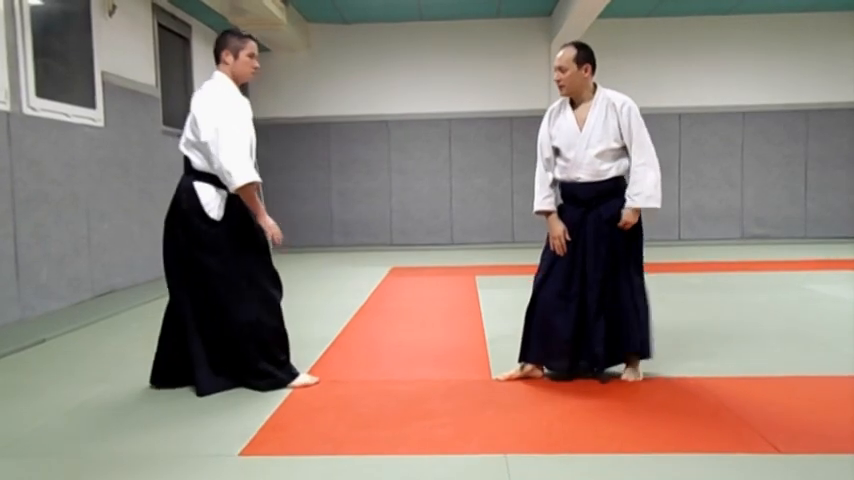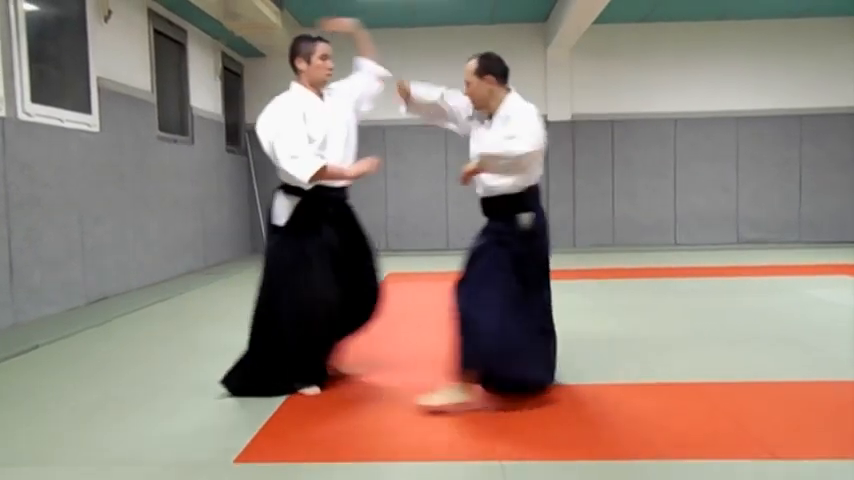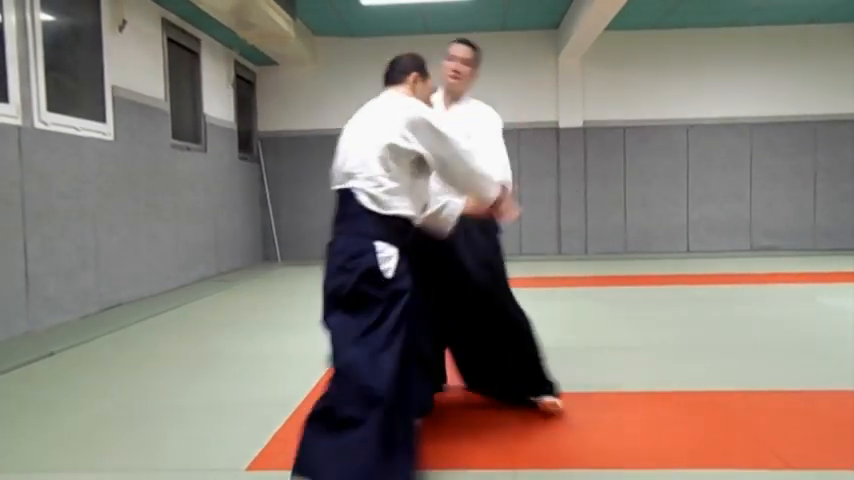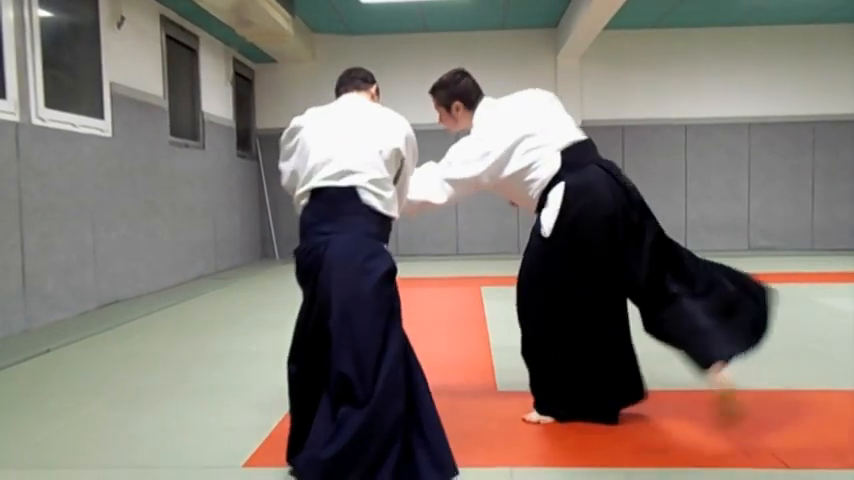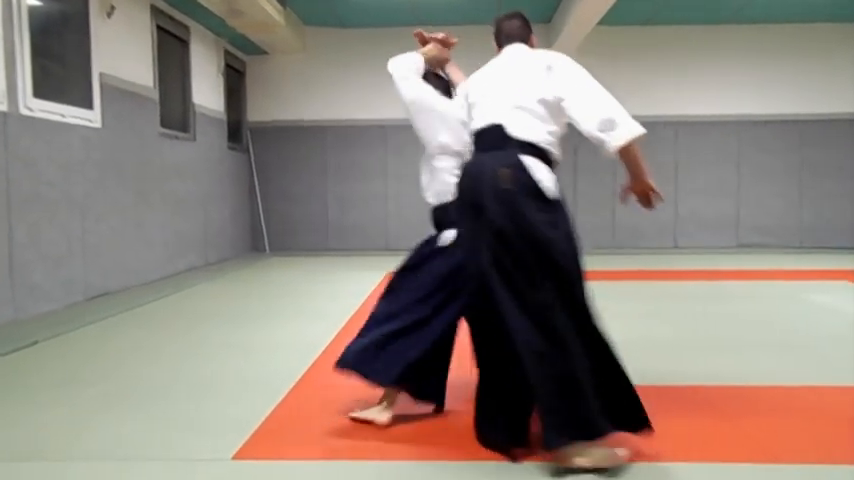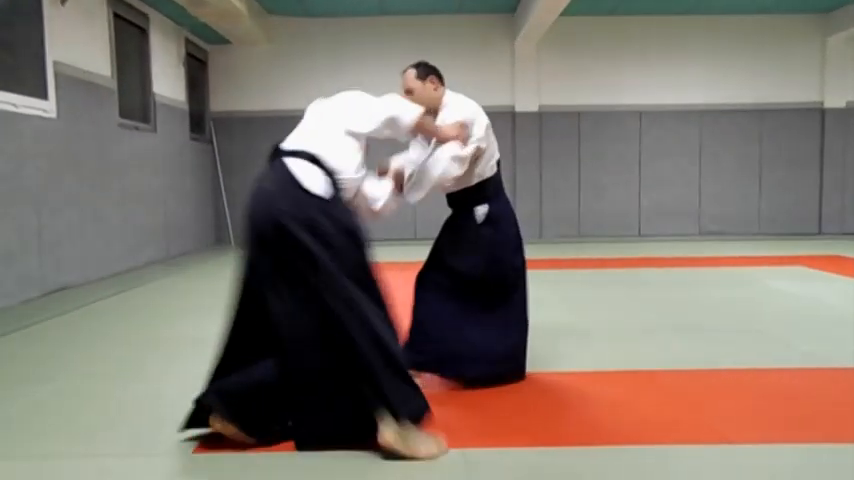
dt=0.7s
person 1, frame 1
left shoulder: (227, 98)
right shoulder: (219, 99)
right elbow: (233, 165)
left wrist: (255, 210)
right wrist: (261, 215)
left hip: (197, 201)
right hip: (212, 204)
left knee: (199, 288)
right knee: (253, 284)
left ankle: (180, 367)
right ankle: (273, 369)
person 1, frame 2
left shoulder: (341, 98)
right shoulder: (283, 109)
left elbow: (373, 74)
right elbow: (296, 163)
left wrist: (357, 32)
right wrist: (347, 171)
left hip: (335, 209)
right hip: (301, 213)
left knee: (358, 289)
right knee: (298, 296)
left ankle: (310, 362)
right ankle: (290, 374)
person 1, frame 3
left shoulder: (482, 117)
left elbow: (493, 170)
left hip: (472, 218)
left knee: (485, 298)
right knee: (422, 302)
left ankle: (530, 385)
person 1, frame 4
left shoulder: (480, 144)
right shoulder: (531, 100)
left elbow: (430, 185)
left hip: (574, 206)
right hip: (608, 184)
left knee: (545, 300)
right knee: (661, 274)
left ankle: (559, 402)
right ankle: (716, 363)
person 1, frame 5
left shoulder: (480, 80)
right shoulder: (550, 63)
right elbow: (606, 119)
right wrist: (639, 176)
left hip: (479, 180)
right hip: (520, 180)
left knee: (503, 304)
right knee: (552, 300)
left ankle: (501, 425)
right ankle: (575, 437)
person 1, frame 6
right shoulder: (339, 109)
left elbow: (374, 197)
right elbow: (397, 112)
left wrist: (397, 176)
right wrist: (442, 133)
left hip: (275, 201)
right hip: (302, 195)
left knee: (280, 316)
right knee: (348, 298)
left ankle: (232, 410)
right ankle: (394, 421)
person 2, frame 1
left shoulder: (619, 106)
right shoulder: (554, 114)
left elbow: (644, 158)
right elbow: (544, 167)
left wrist: (635, 205)
right wrist: (551, 215)
left hip: (611, 207)
right hip: (570, 210)
left knee: (620, 286)
right knee: (552, 285)
left ankle: (631, 359)
right ankle: (536, 361)
person 2, frame 2
left shoulder: (521, 113)
right shoulder: (476, 113)
left elbow: (527, 146)
right elbow: (441, 101)
left wrist: (481, 161)
right wrist: (411, 92)
left hip: (518, 222)
right hip: (502, 221)
left knee: (484, 296)
right knee: (512, 298)
left ankle: (471, 387)
right ankle: (520, 380)
person 2, frame 3
left shoulder: (361, 119)
right shoulder: (409, 113)
right elbow: (457, 165)
left wrist: (455, 210)
right wrist: (494, 197)
left hip: (350, 244)
right hip: (372, 249)
left knee: (372, 352)
right knee: (371, 365)
person 2, frame 4
left shoulder: (304, 123)
right shoulder: (396, 125)
left elbow: (290, 180)
right elbow: (400, 194)
left hip: (316, 238)
right hip: (361, 242)
left knee: (317, 351)
right knee: (369, 359)
person 2, frame 5
left shoulder: (442, 116)
right shoulder: (468, 116)
left elbow: (400, 69)
left wrist: (426, 55)
right wrist: (442, 63)
left hip: (457, 233)
left knee: (410, 304)
left ankle: (392, 398)
person 2, frame 6
left shoulder: (461, 114)
right shoulder: (436, 119)
left elbow: (444, 168)
right elbow: (417, 158)
left wrist: (402, 174)
right wrist: (394, 168)
left hip: (482, 212)
right hip: (475, 211)
left knee: (440, 283)
right knee: (496, 284)
left ankle: (420, 362)
right ankle: (495, 362)
